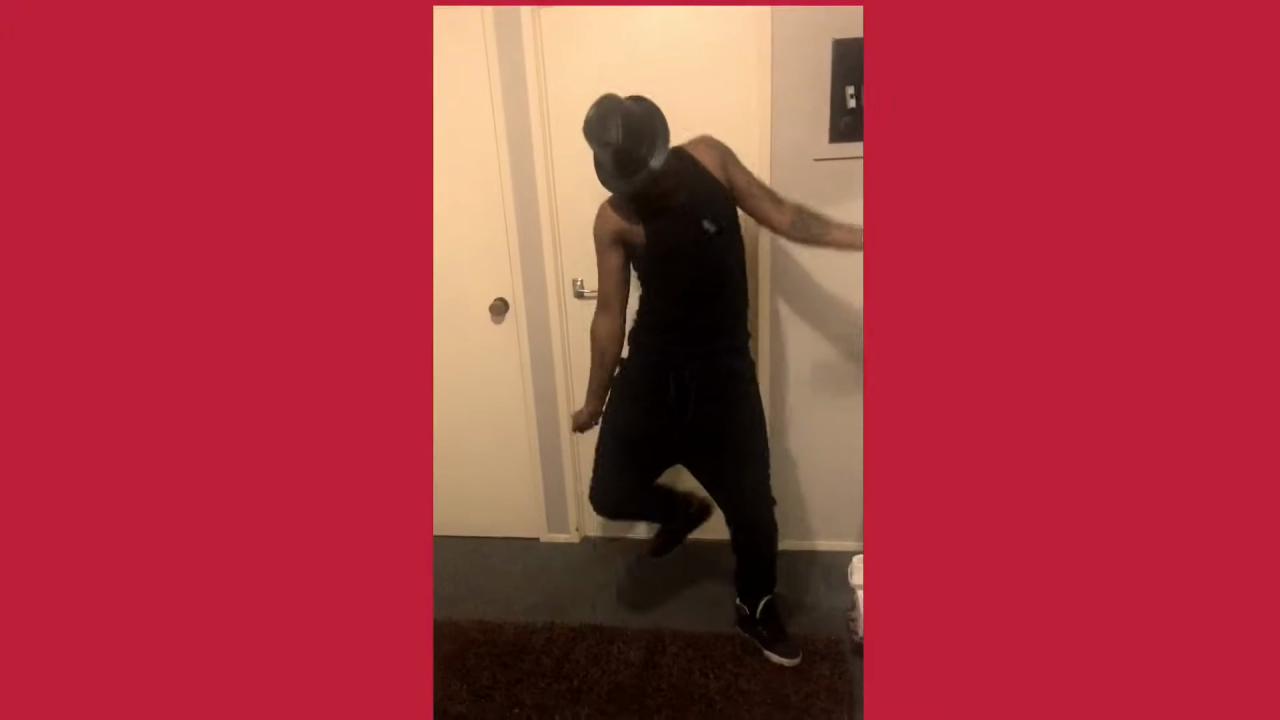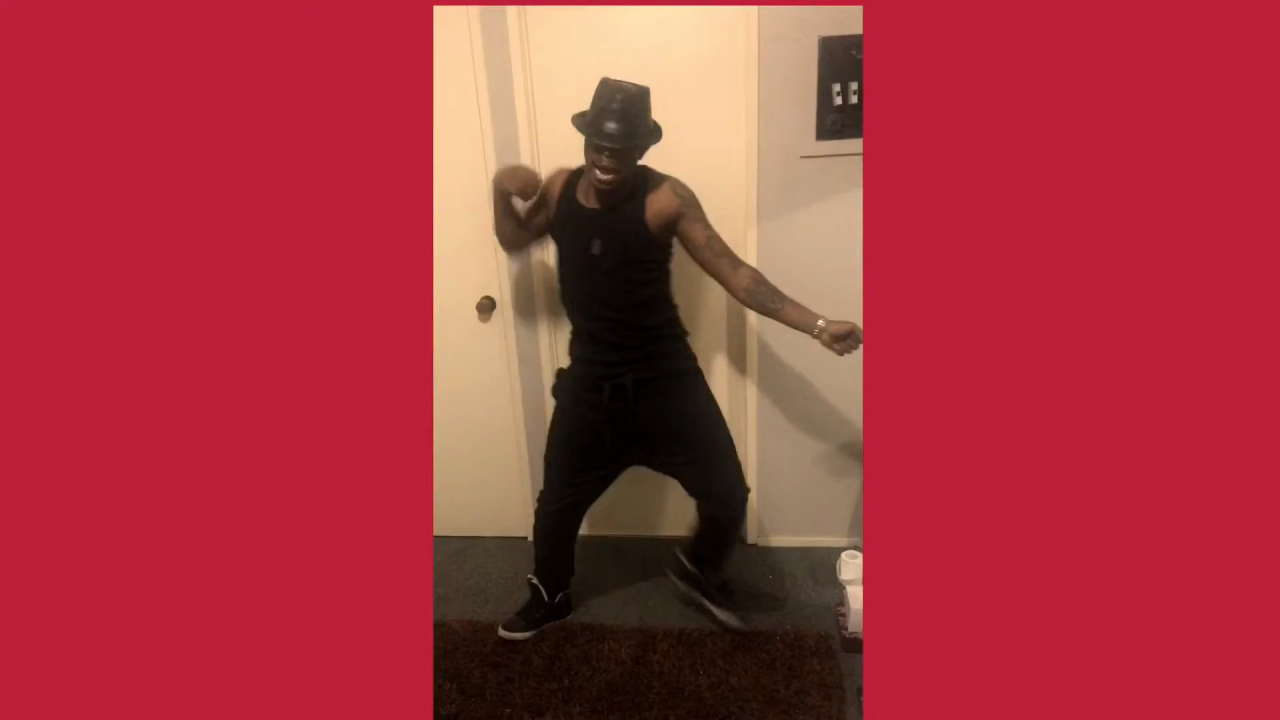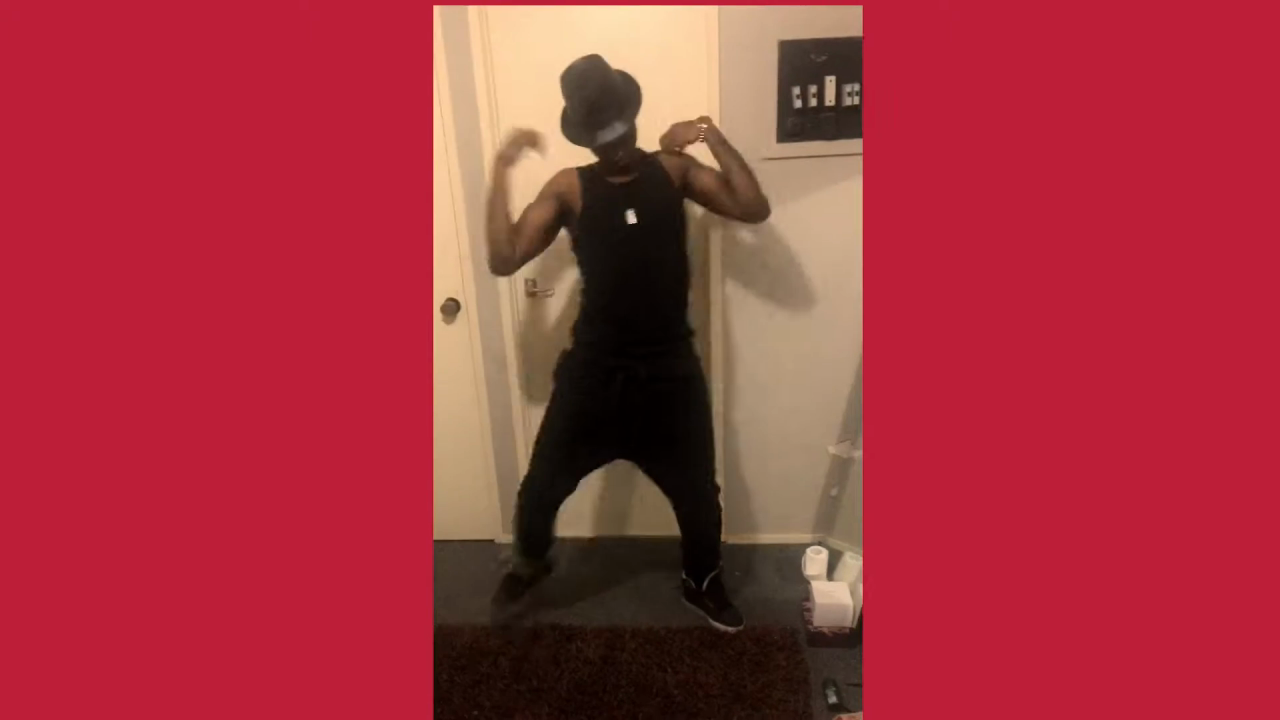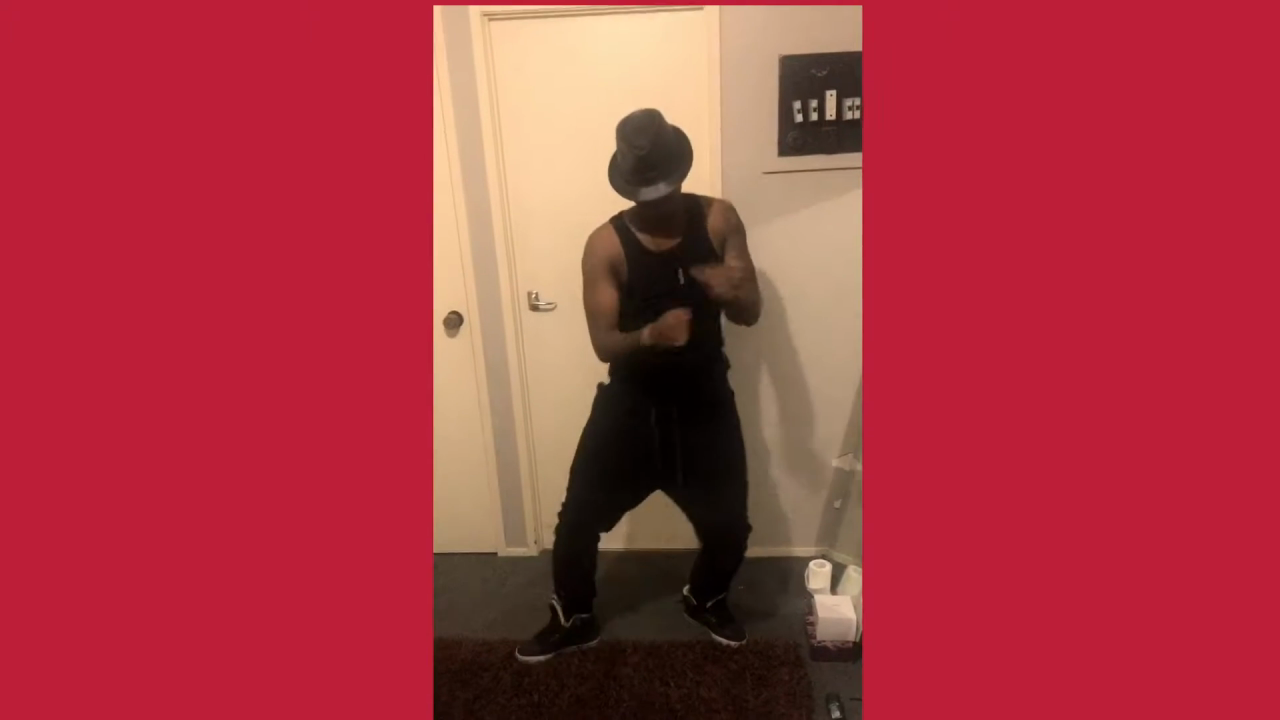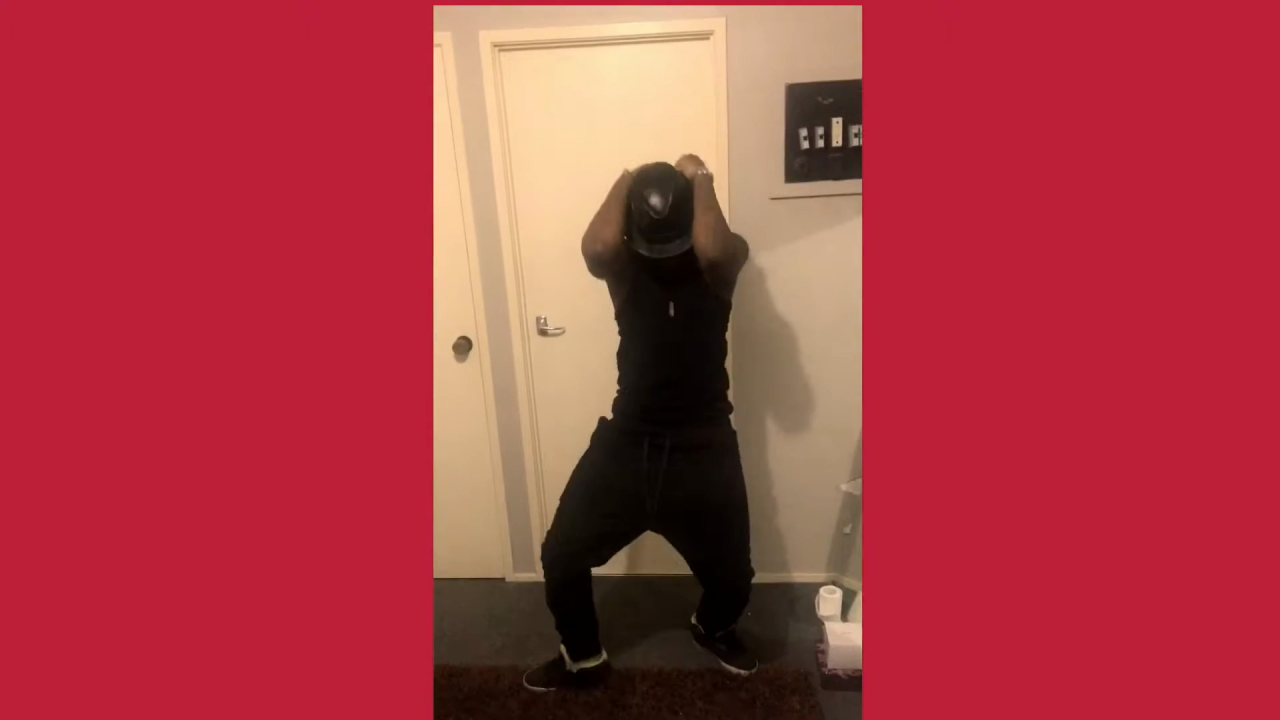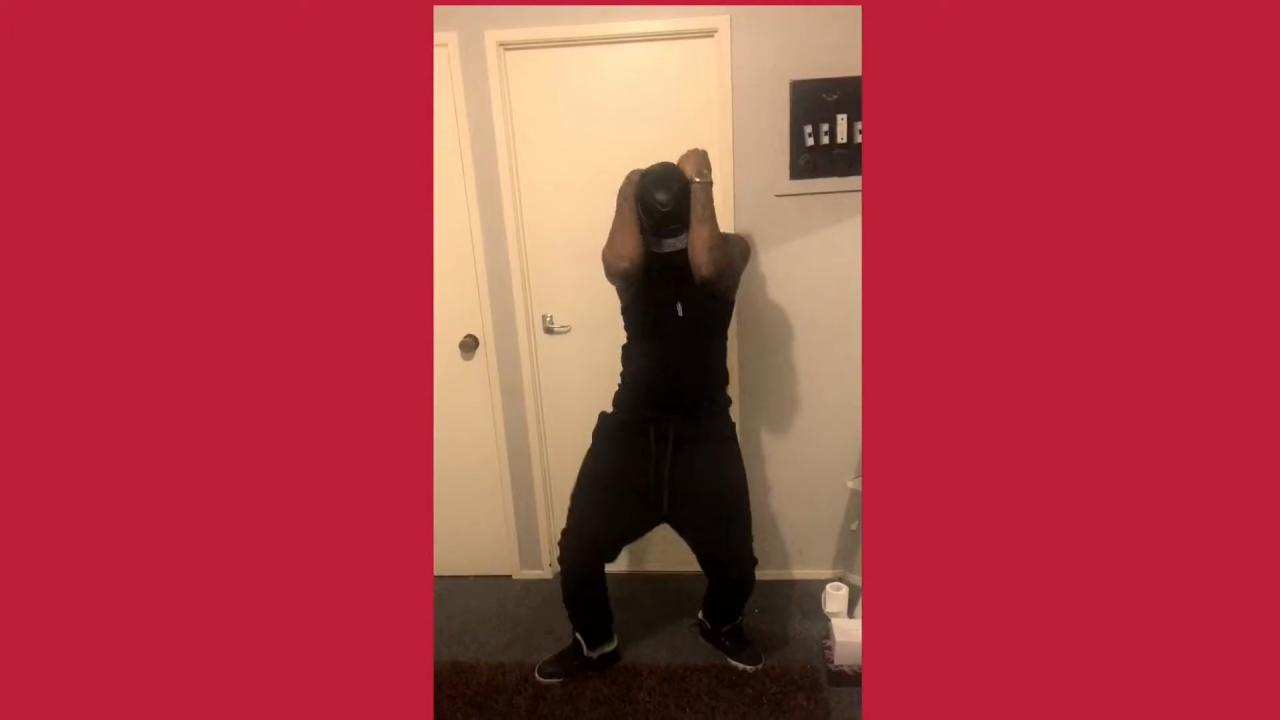
dt=0.7s
person 1, frame 1
left shoulder: (709, 158)
right shoulder: (615, 220)
left elbow: (782, 217)
right elbow: (609, 312)
left wrist: (865, 238)
right wrist: (594, 399)
left hip: (725, 379)
right hip: (649, 379)
left knee: (752, 509)
right knee: (610, 494)
left ankle: (757, 610)
right ankle: (681, 511)
person 1, frame 2
left shoulder: (666, 197)
right shoulder: (561, 186)
left elbow: (732, 273)
right elbow: (516, 240)
left wrist: (815, 325)
right wrist: (503, 193)
left hip: (665, 378)
right hip: (590, 384)
left knee: (725, 494)
right knee: (559, 501)
left ankle: (698, 567)
right ankle: (549, 595)
person 1, frame 3
left shoulder: (672, 167)
right shoulder: (569, 187)
left elbow: (755, 210)
right elbow: (502, 260)
left wrist: (714, 138)
right wrist: (501, 170)
left hip: (670, 371)
right hip: (592, 369)
left knee: (696, 493)
right knee: (540, 489)
left ankle: (703, 582)
right ankle: (530, 561)
person 1, frame 4
left shoulder: (718, 219)
right shoulder: (605, 244)
left elbow: (748, 310)
right elbow: (604, 341)
left wrist: (735, 291)
right wrist: (650, 335)
left hip: (705, 404)
right hip: (630, 403)
left knee: (727, 525)
right knee: (578, 517)
left ankle: (705, 599)
right ankle: (574, 618)
person 1, frame 5
left shoulder: (724, 259)
right shoulder: (625, 264)
left elbow: (715, 248)
right elbow: (596, 248)
left wrist: (699, 178)
right wrist: (625, 182)
left hip: (703, 445)
right hip: (627, 440)
left knee: (731, 571)
right knee: (561, 554)
left ankle: (714, 628)
right ankle: (583, 657)
person 1, frame 6
left shoulder: (730, 252)
right shoulder: (634, 265)
left elbow: (706, 266)
right elbow: (620, 263)
left wrist: (699, 180)
right wrist: (630, 190)
left hip: (704, 436)
right hip: (630, 432)
left knee: (734, 559)
right knee: (579, 547)
left ankle: (720, 624)
right ankle: (593, 643)
